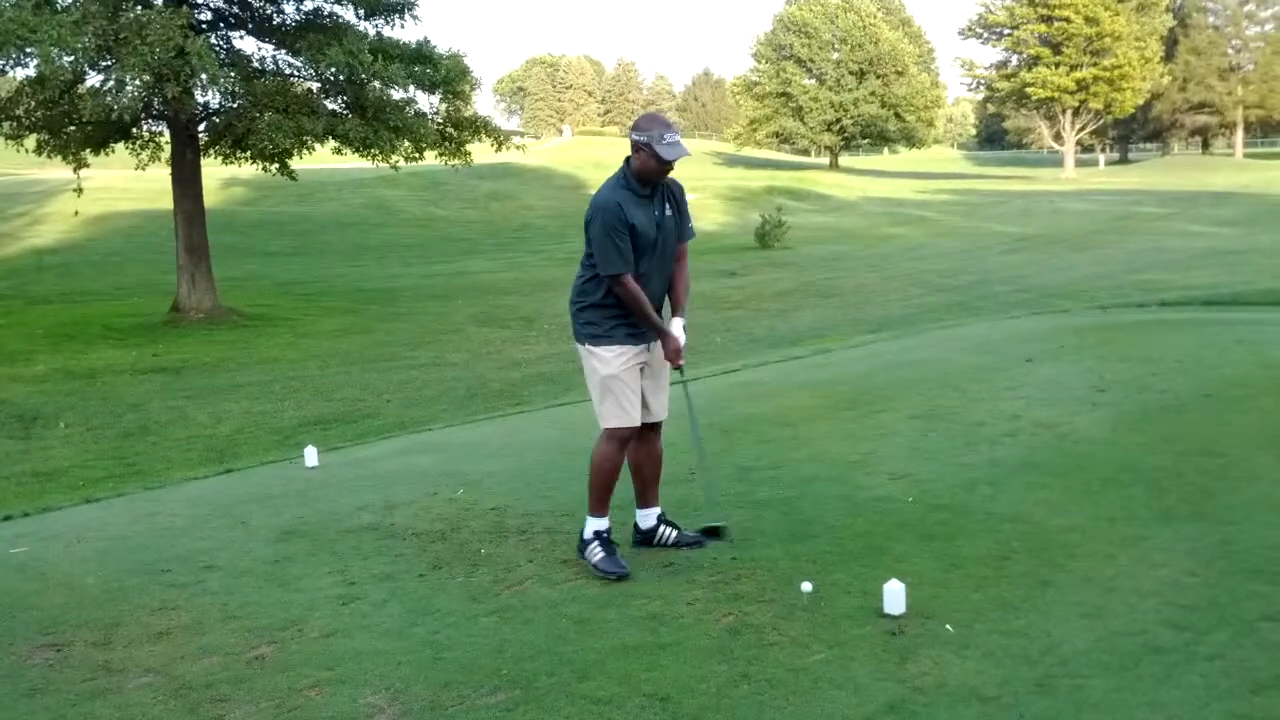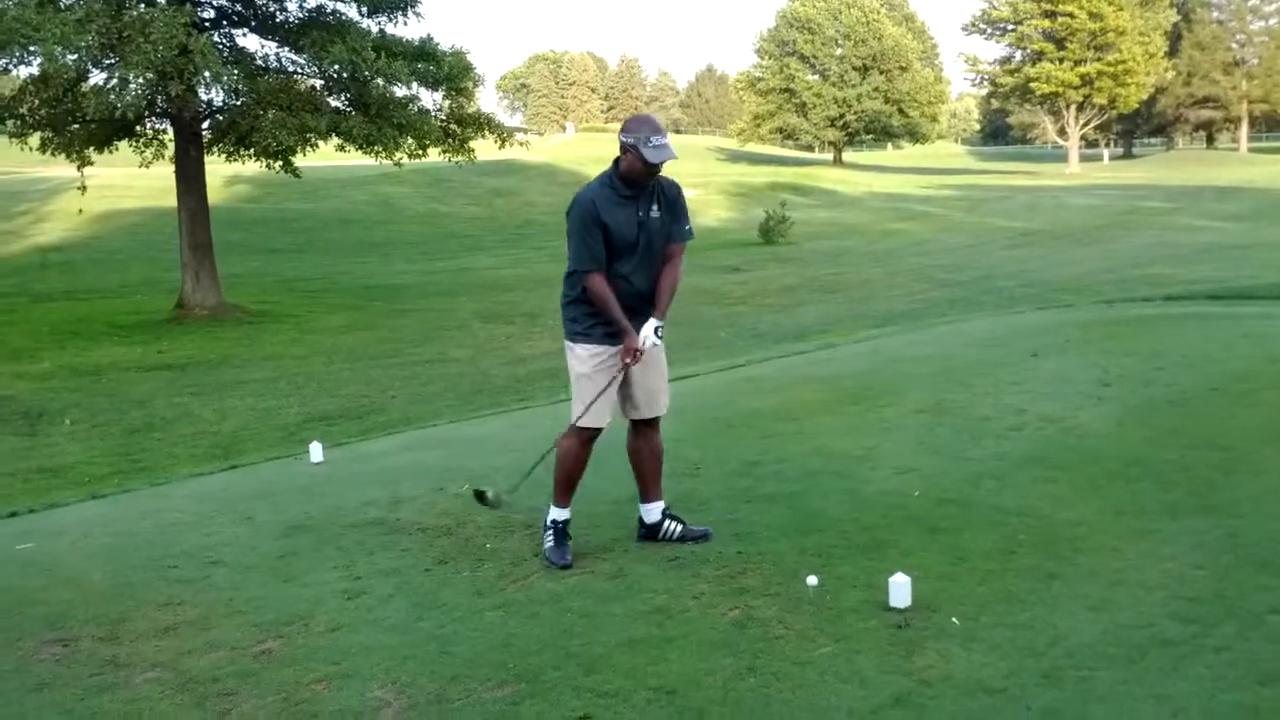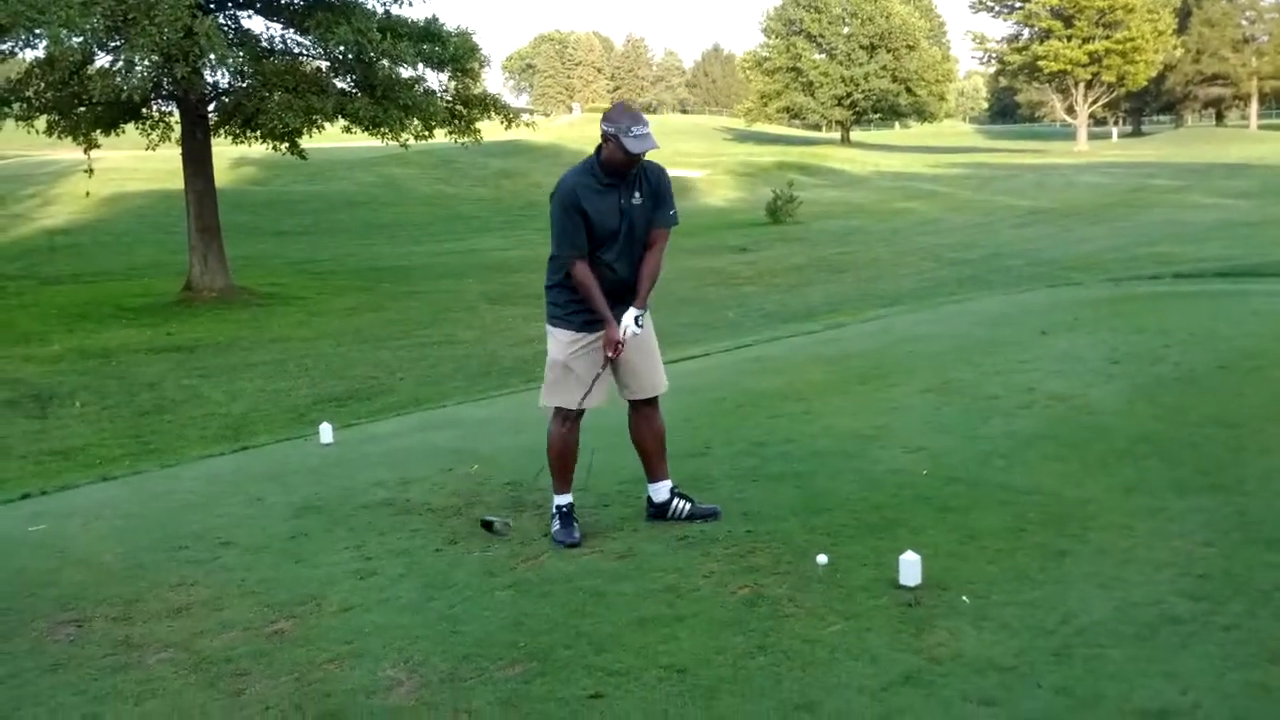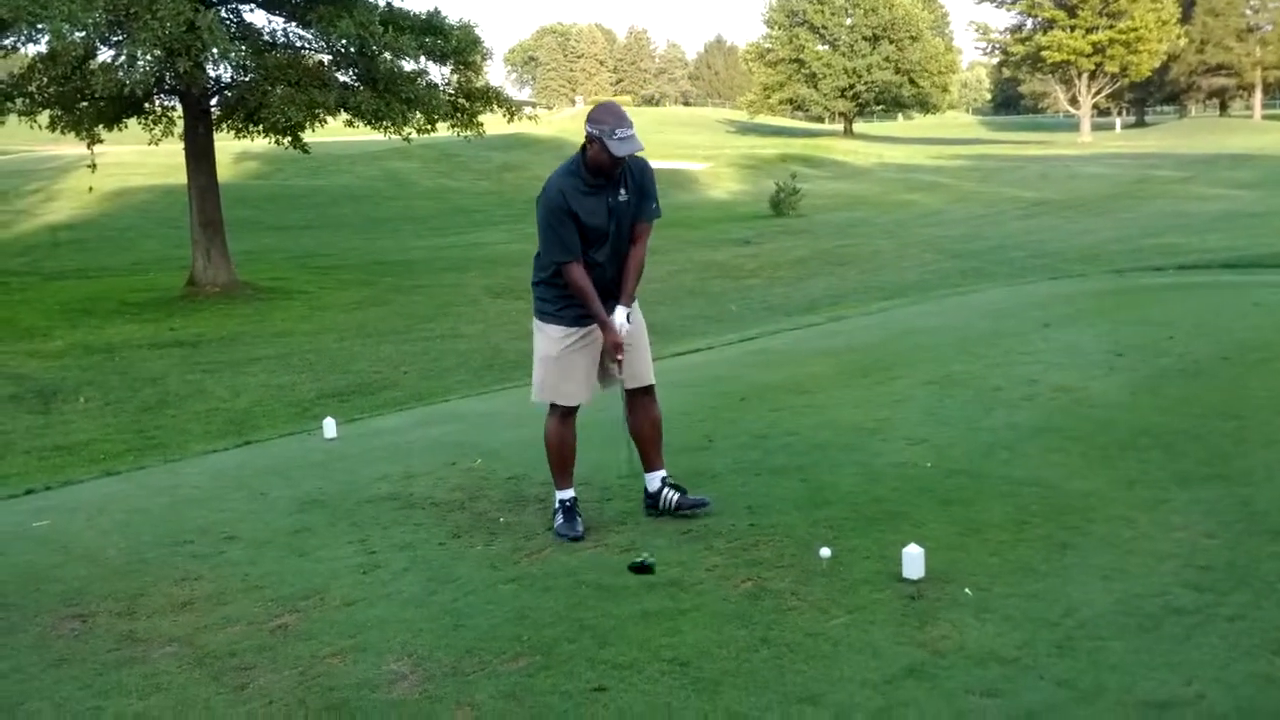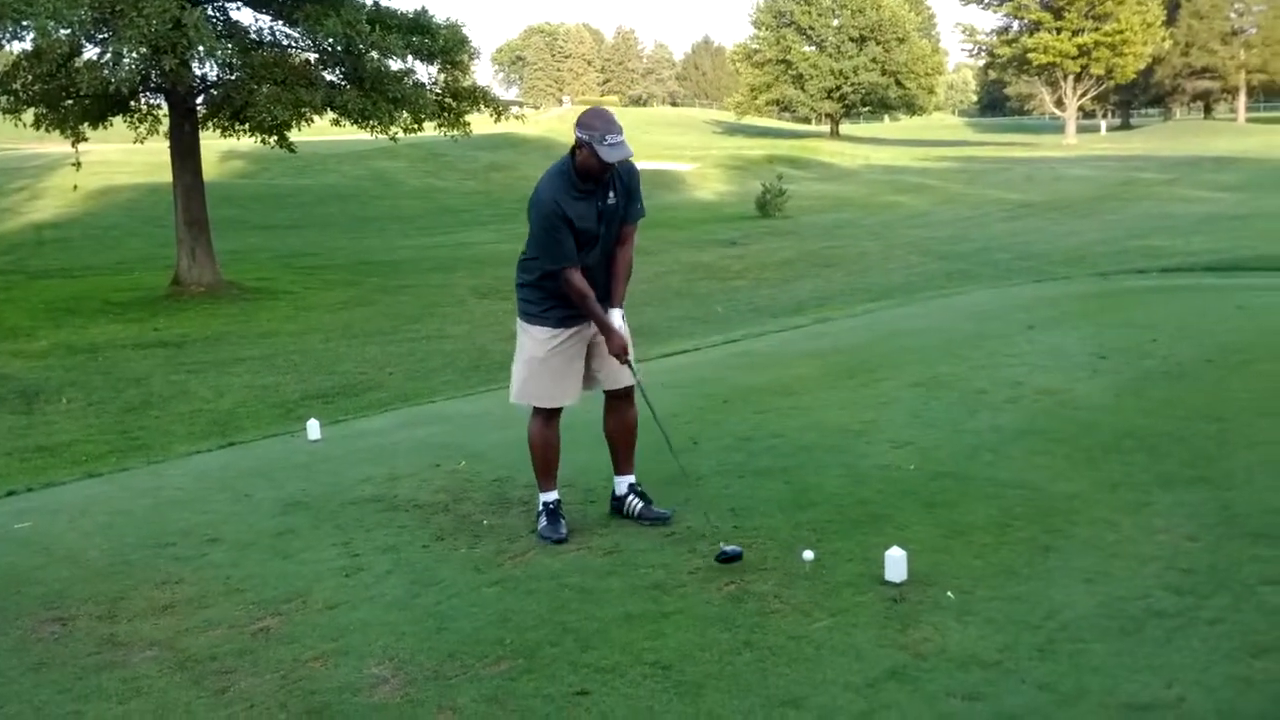
dt=0.2s
person 1, frame 1
left shoulder: (673, 192)
right shoulder: (609, 205)
left elbow: (679, 260)
right elbow: (621, 282)
left wrist: (677, 321)
right wrist: (665, 333)
left hip: (648, 329)
right hip: (606, 331)
left knee: (650, 426)
right knee: (621, 430)
left ankle: (648, 521)
right ankle: (594, 533)
person 1, frame 2
left shoulder: (669, 193)
right shoulder: (590, 202)
left elbow: (672, 260)
right elbow: (592, 278)
left wrist: (655, 322)
right wrist: (626, 332)
left hip: (642, 326)
right hip: (594, 330)
left knee: (647, 421)
right knee: (586, 426)
left ankle: (653, 516)
right ankle: (557, 520)
person 1, frame 3
left shoulder: (655, 178)
right shoulder: (571, 189)
left elbow: (655, 246)
right elbow: (576, 265)
left wrist: (635, 310)
right wrist: (607, 323)
left hip: (630, 310)
right hip: (577, 315)
left knee: (646, 400)
right knee: (568, 410)
left ankle: (661, 495)
right ankle: (561, 506)
person 1, frame 4
left shoulder: (639, 172)
right shoulder: (558, 191)
left elbow: (639, 243)
right elbow: (570, 267)
left wrist: (622, 308)
right wrist: (604, 326)
left hip: (619, 302)
right hip: (565, 309)
left knee: (642, 389)
right knee: (564, 405)
left ankle: (656, 486)
right ankle: (564, 501)
person 1, frame 5
left shoulder: (626, 174)
right shoulder: (549, 196)
left elbow: (624, 245)
right elbow: (568, 273)
left wrist: (616, 312)
right wrist: (606, 333)
left hip: (603, 302)
right hip: (549, 309)
left knee: (622, 392)
right knee: (547, 407)
left ankle: (624, 491)
right ankle: (548, 503)
